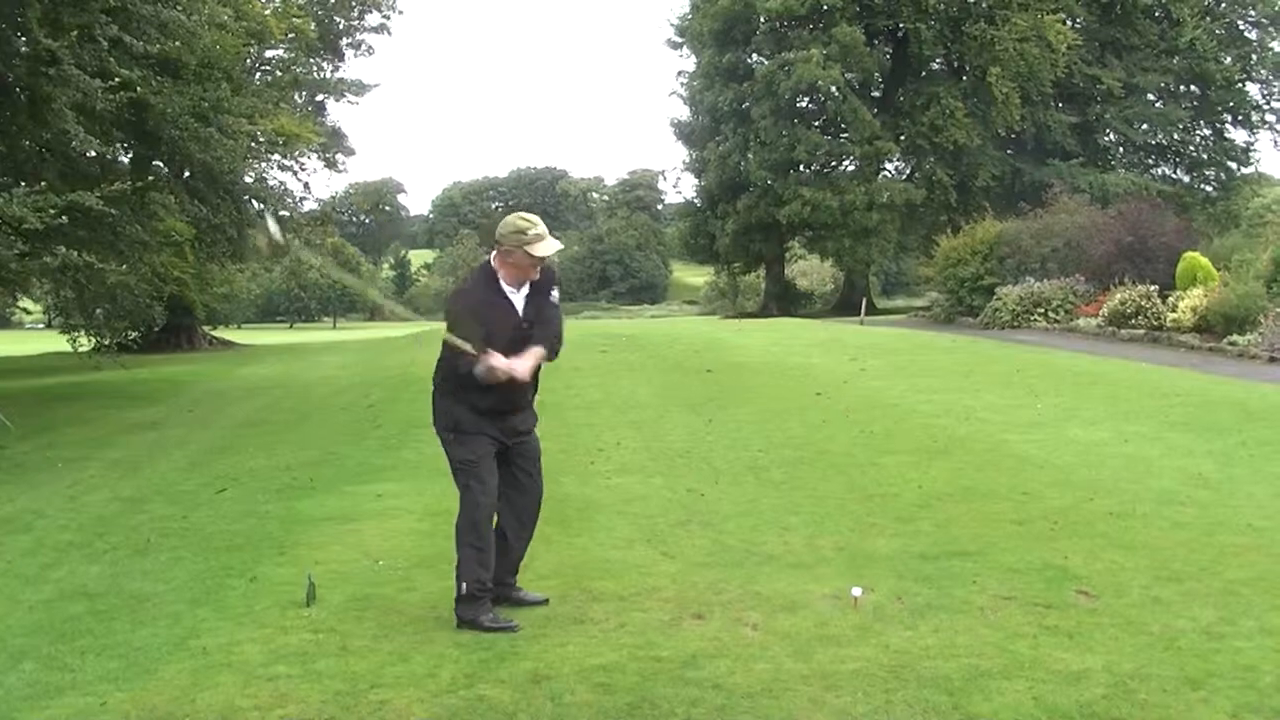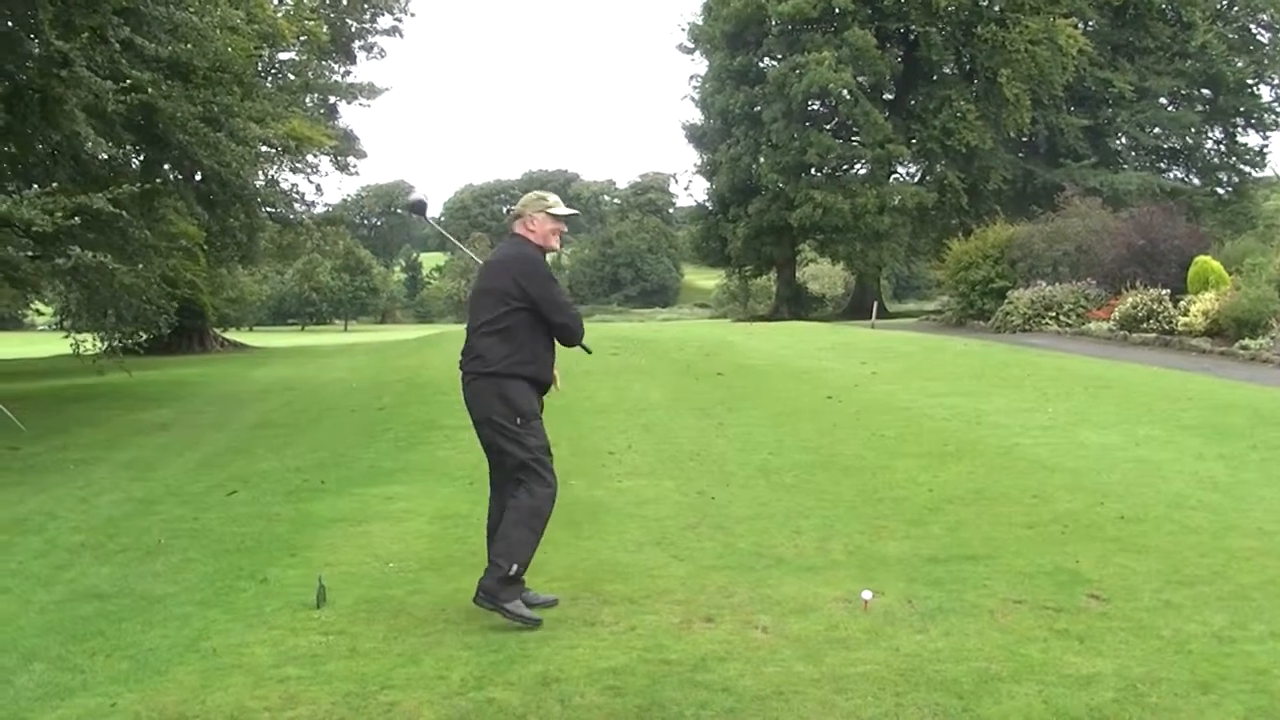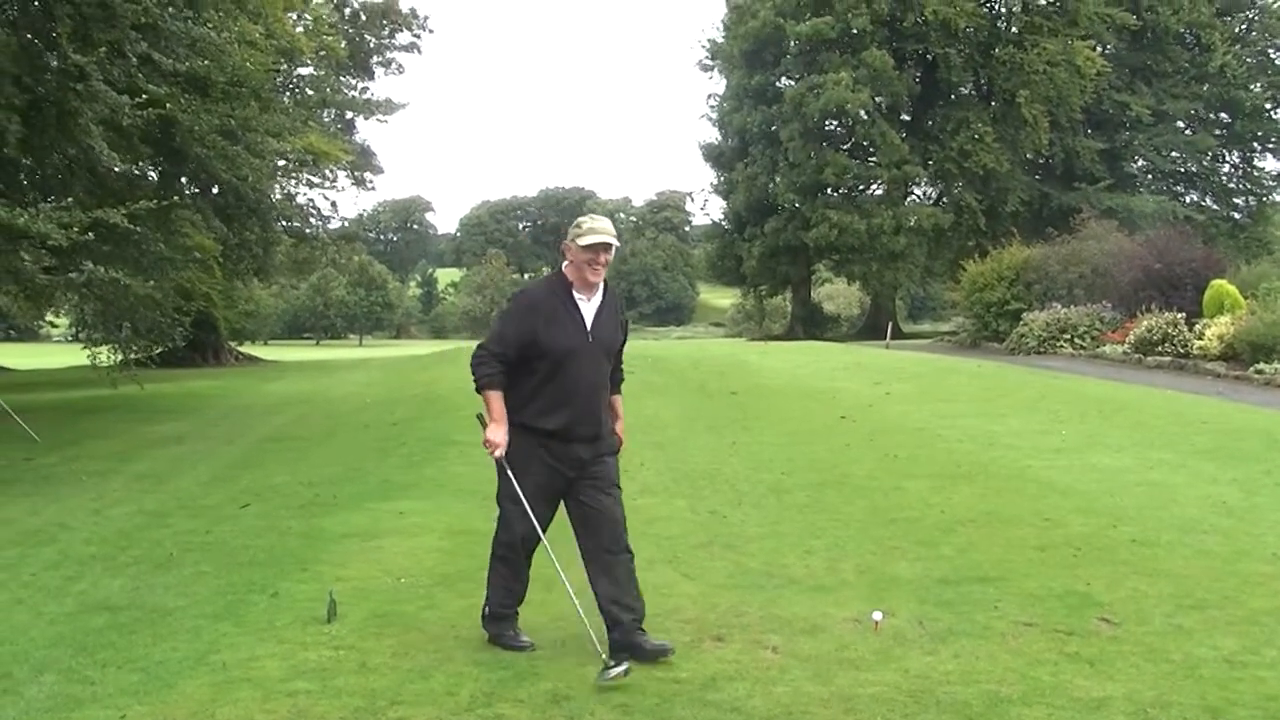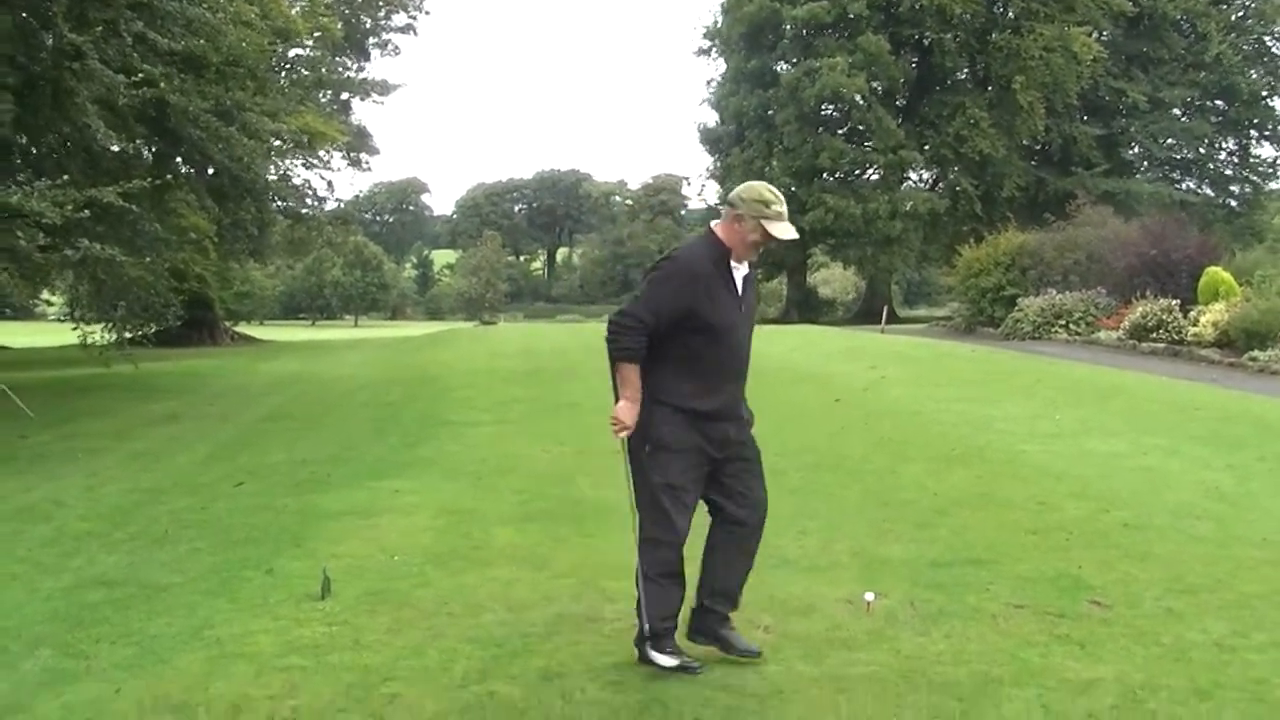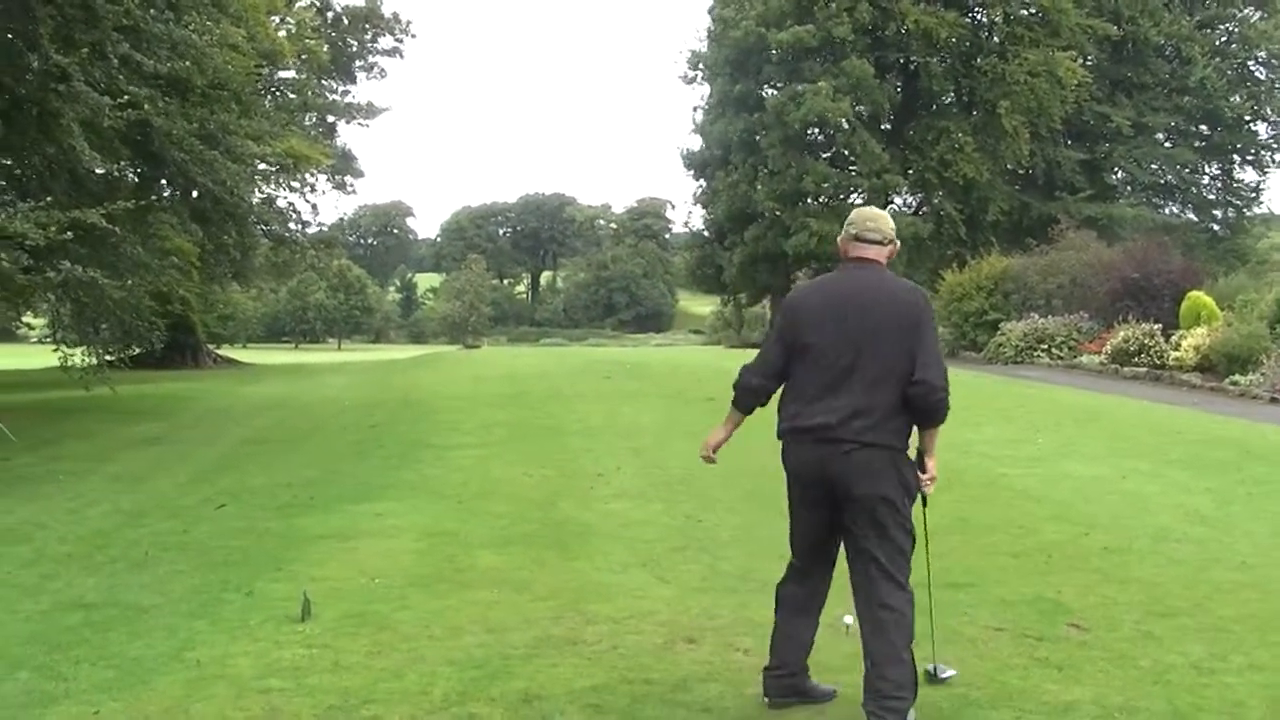
dt=1s
person 1, frame 1
left shoulder: (544, 281)
right shoulder: (470, 296)
left elbow: (549, 339)
right elbow: (462, 363)
left wrist: (524, 362)
right wrist: (488, 367)
left hip: (515, 411)
right hip: (466, 413)
left knee: (526, 497)
right knee: (480, 500)
left ankle: (501, 583)
right ankle: (472, 603)
person 1, frame 2
left shoulder: (500, 262)
right shoulder: (526, 261)
right elbow: (568, 323)
left wrist: (541, 365)
right wrist: (571, 333)
left hip: (486, 387)
right hip: (506, 391)
left knee: (510, 486)
right knee: (535, 485)
left ankle: (506, 584)
right ankle: (497, 584)
person 1, frame 3
left shoulder: (612, 302)
right shoulder: (533, 301)
right elbow: (488, 360)
left wrist: (617, 418)
right wrist: (498, 422)
left hip: (594, 444)
right hip: (535, 442)
left knee: (609, 534)
right knee: (518, 532)
left ankle: (625, 632)
right ankle: (499, 618)
person 1, frame 4
left shoulder: (744, 267)
right shoulder: (685, 266)
right elbow: (627, 329)
left wrist: (735, 403)
right wrist: (629, 399)
left hip: (726, 419)
right hip: (671, 421)
left knee: (744, 513)
right knee: (666, 530)
left ankle: (712, 618)
right ankle: (656, 636)
person 1, frame 5
left shoulder: (803, 297)
right shoulder: (910, 299)
left elbow: (761, 376)
right elbow: (929, 389)
left wrist: (726, 427)
right wrist: (927, 452)
left hip: (805, 452)
right hip: (875, 459)
left knee: (808, 566)
right knee: (884, 584)
left ankle: (785, 676)
